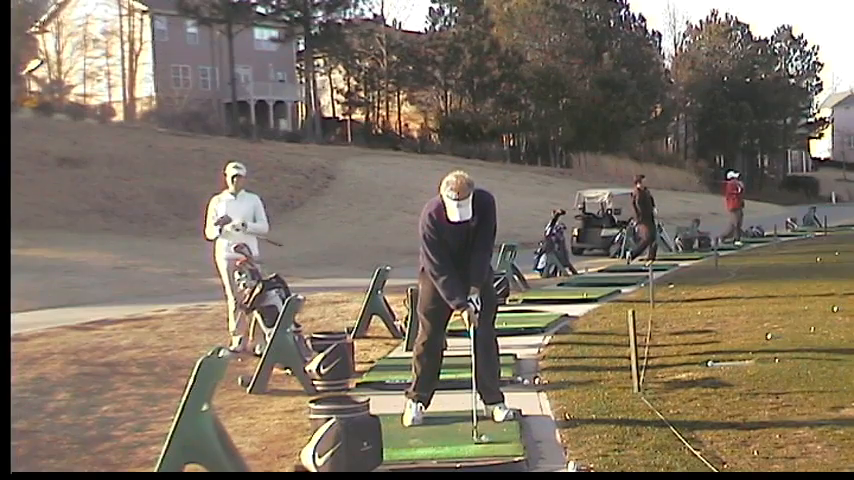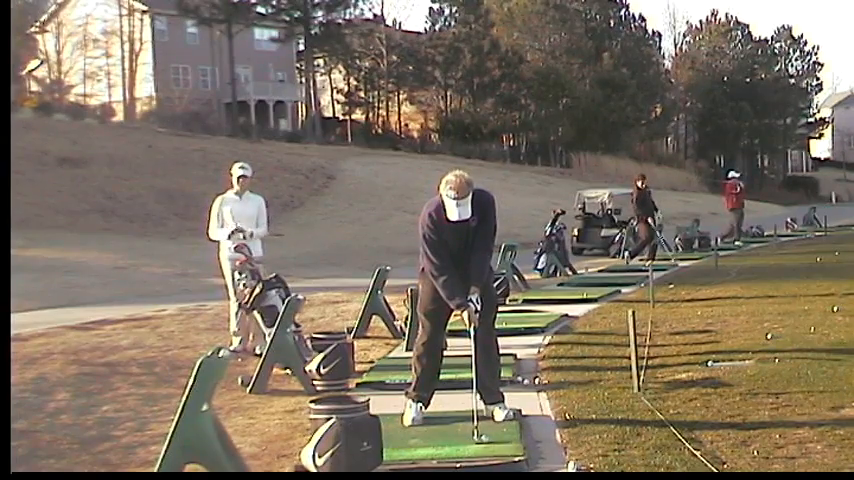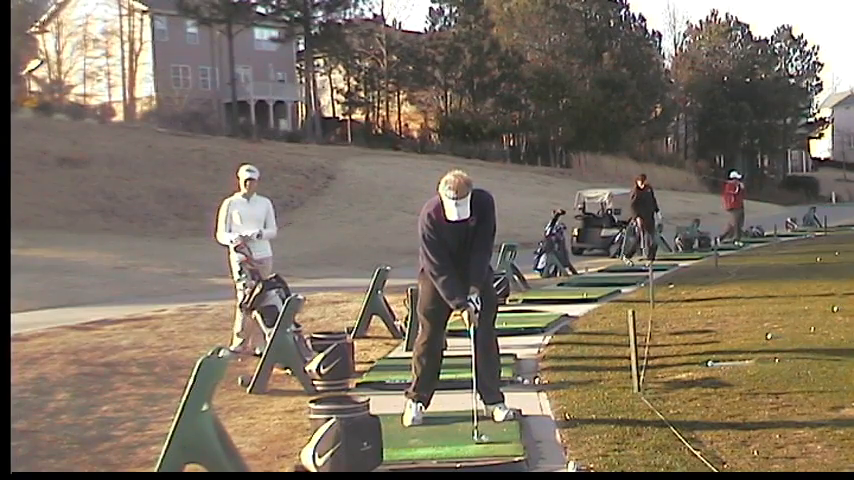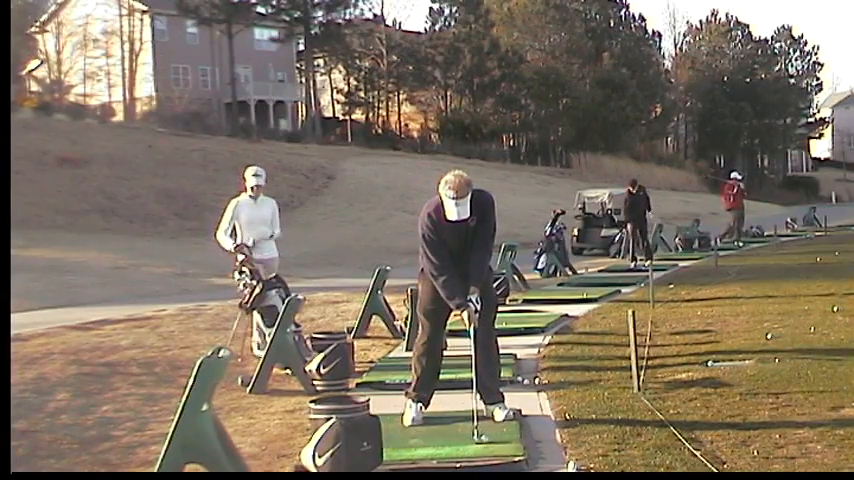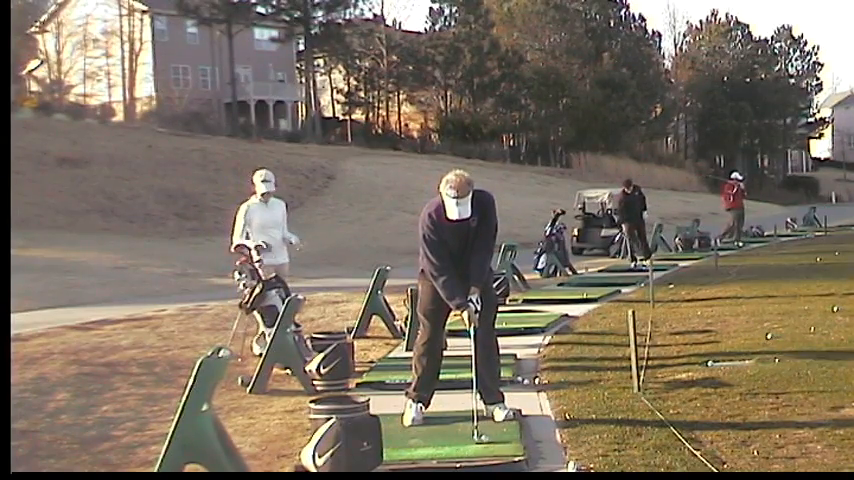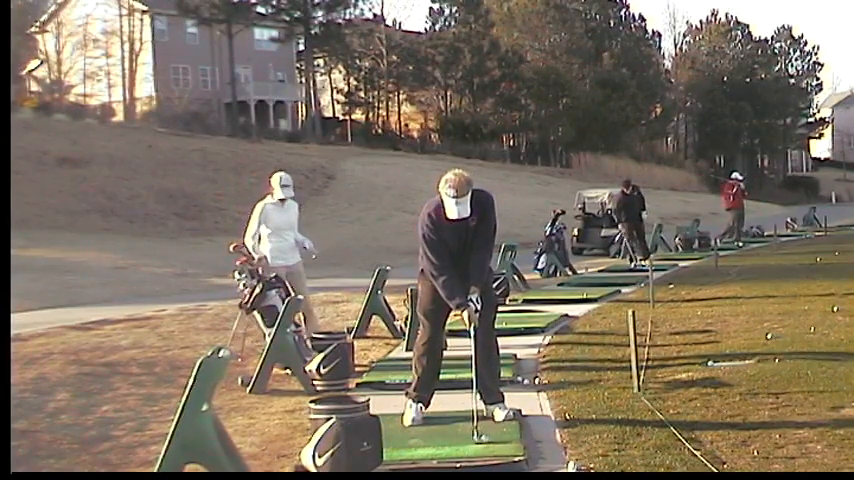
dt=0.5s
person 1, frame 1
left shoulder: (485, 202)
right shoulder: (431, 215)
left elbow: (483, 249)
right elbow: (437, 267)
left wrist: (474, 290)
right wrist: (460, 305)
left hip: (477, 273)
right hip: (438, 277)
left knee: (485, 335)
right knee: (429, 336)
left ankle: (493, 399)
right ankle: (416, 399)
person 1, frame 2
left shoulder: (485, 202)
right shoulder: (430, 215)
left elbow: (484, 249)
right elbow: (438, 267)
left wrist: (475, 291)
right wrist: (460, 304)
left hip: (477, 274)
right hip: (438, 277)
left knee: (485, 335)
right knee: (429, 336)
left ankle: (493, 400)
right ankle: (416, 400)
person 1, frame 3
left shoulder: (484, 202)
right shoulder: (429, 215)
left elbow: (483, 248)
right elbow: (437, 267)
left wrist: (474, 290)
right wrist: (459, 304)
left hip: (477, 273)
right hip: (437, 277)
left knee: (485, 335)
right knee: (429, 336)
left ankle: (493, 399)
right ankle: (416, 399)
person 1, frame 4
left shoulder: (484, 202)
right shoulder: (430, 215)
left elbow: (483, 249)
right elbow: (437, 267)
left wrist: (474, 291)
right wrist: (459, 304)
left hip: (476, 273)
right hip: (437, 276)
left knee: (485, 335)
right knee: (429, 336)
left ankle: (493, 399)
right ankle: (416, 400)
person 1, frame 5
left shoulder: (485, 203)
right shoulder: (431, 215)
left elbow: (484, 249)
right elbow: (438, 268)
left wrist: (475, 291)
right wrist: (460, 304)
left hip: (477, 274)
right hip: (437, 277)
left knee: (485, 335)
right knee: (429, 335)
left ankle: (493, 400)
right ankle: (416, 400)
person 1, frame 6
left shoulder: (484, 202)
right shoulder: (430, 215)
left elbow: (483, 249)
right elbow: (437, 267)
left wrist: (475, 291)
right wrist: (460, 304)
left hip: (477, 274)
right hip: (437, 277)
left knee: (485, 335)
right knee: (429, 335)
left ankle: (493, 400)
right ankle: (416, 400)
person 2, frame 1
left shoulder: (253, 200)
right shoulder: (217, 201)
left elbow: (264, 227)
right elbow: (209, 233)
left wrist: (242, 224)
right wrist: (218, 226)
left hip: (250, 255)
right hip: (226, 255)
right knee: (234, 298)
right ankle: (238, 340)
person 2, frame 2
left shoulder: (258, 201)
right shoulder: (222, 201)
left elbow: (263, 230)
right elbow: (213, 232)
left wrist: (248, 233)
right wrist: (230, 232)
left hip: (254, 255)
right hip: (230, 255)
right knee: (236, 298)
left ankle: (259, 341)
right ankle: (238, 341)
person 2, frame 3
left shoulder: (265, 203)
right shoulder: (229, 203)
left elbow: (273, 231)
right elbow: (220, 234)
left wrist: (256, 233)
right wrist: (234, 239)
left hip: (263, 257)
right hip: (241, 258)
right knee: (244, 300)
left ankle: (259, 343)
right ankle: (240, 342)
person 2, frame 4
left shoulder: (271, 203)
right shoulder: (236, 204)
left elbow: (277, 231)
right elbow: (221, 233)
left wrist: (269, 235)
right wrist: (233, 246)
left hip: (270, 257)
right hip: (249, 258)
left ankle: (263, 339)
right ankle: (260, 342)
person 2, frame 5
left shoulder: (280, 205)
right shoulder: (247, 208)
right elbow: (237, 239)
left wrist: (292, 238)
right wrist: (253, 245)
left hip: (281, 260)
right hip: (261, 263)
left ankle: (262, 340)
person 2, frame 6
left shoulder: (293, 206)
right shoulder: (263, 208)
right elbow: (249, 238)
left wrist: (306, 243)
right wrist: (259, 256)
left hip: (294, 262)
right hip: (272, 264)
left knee: (305, 302)
